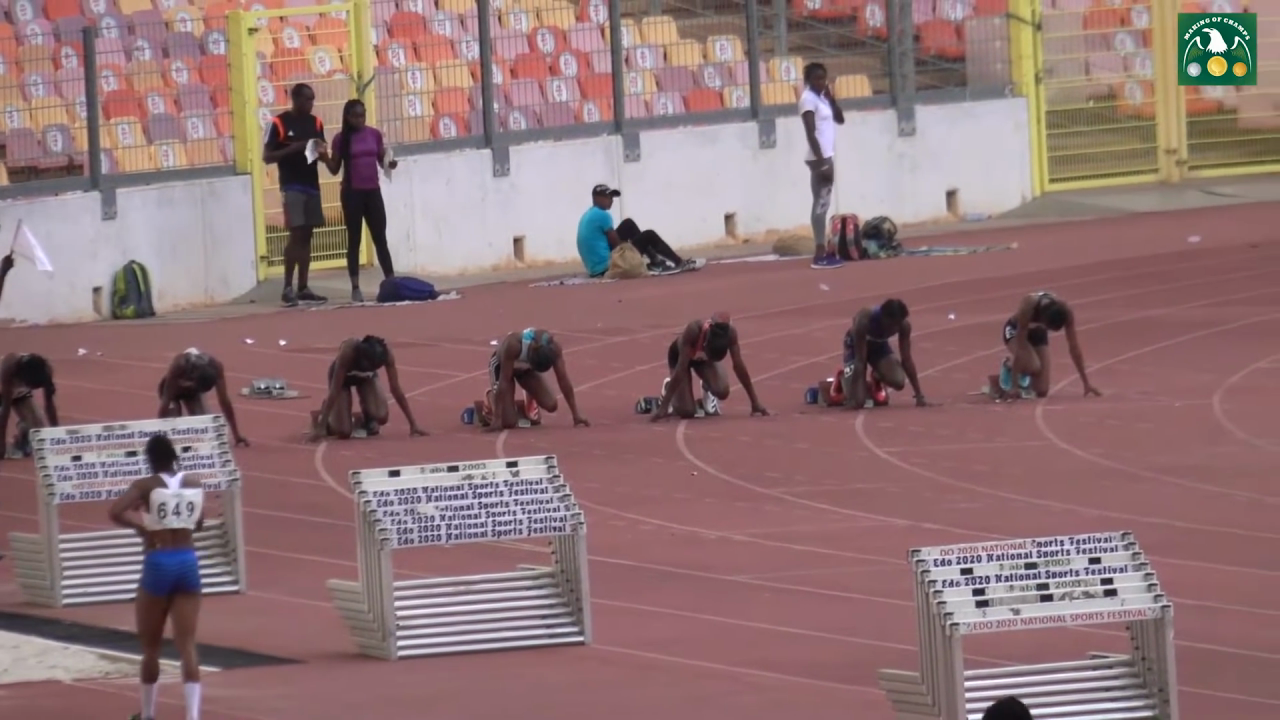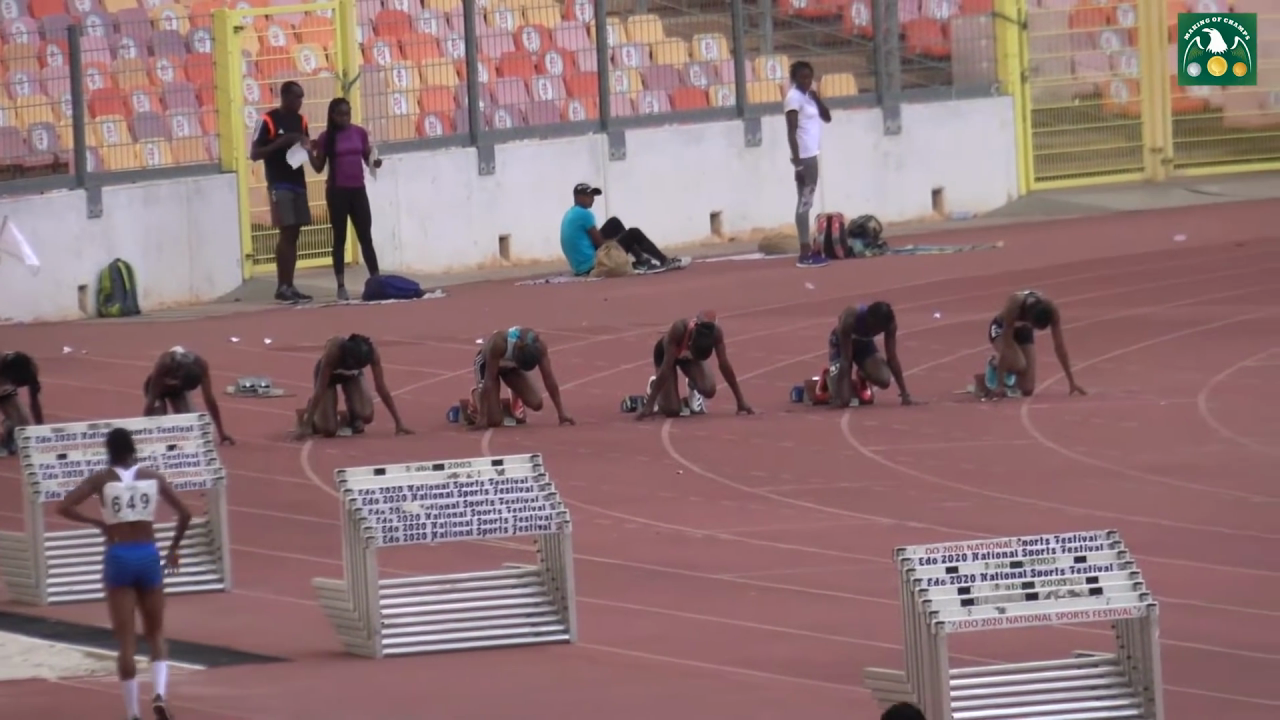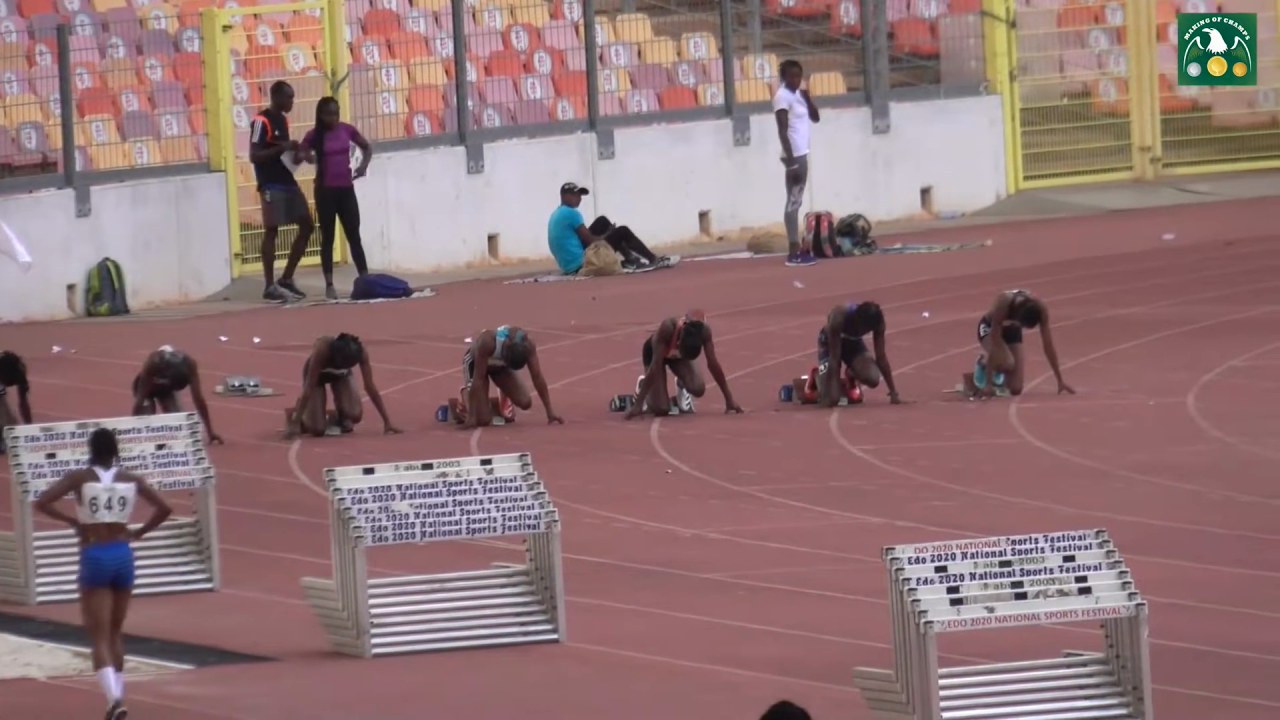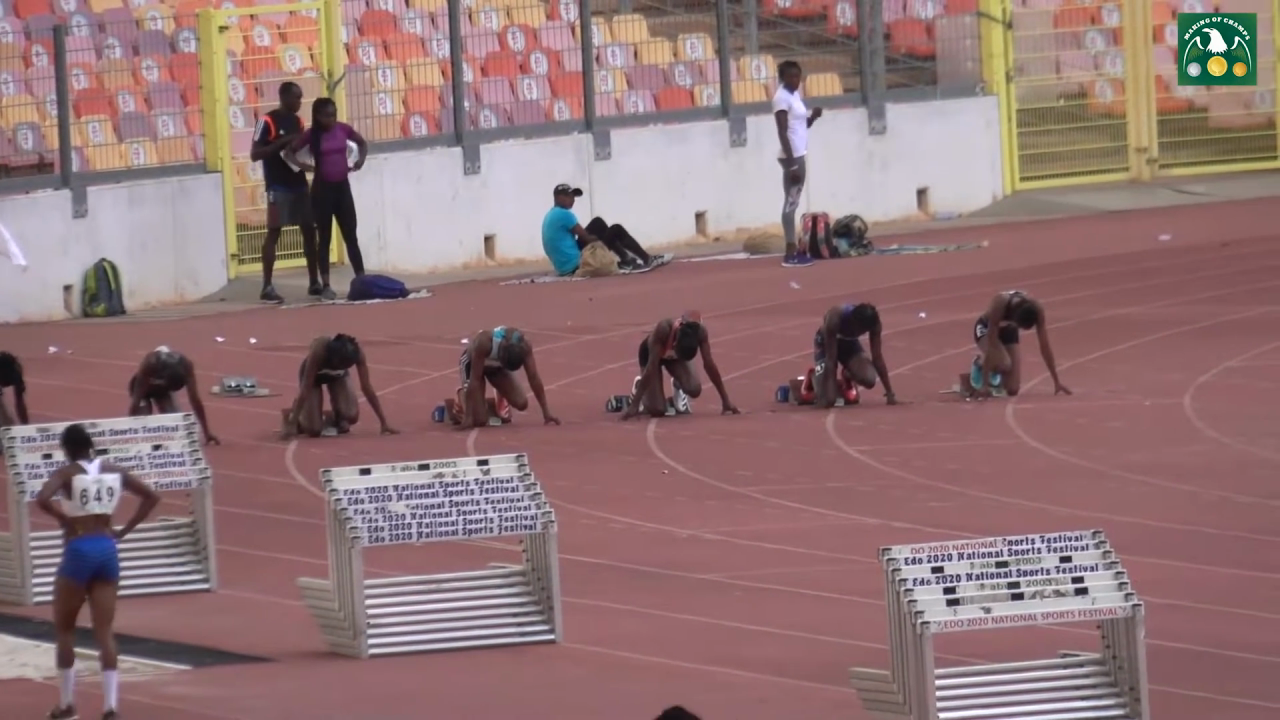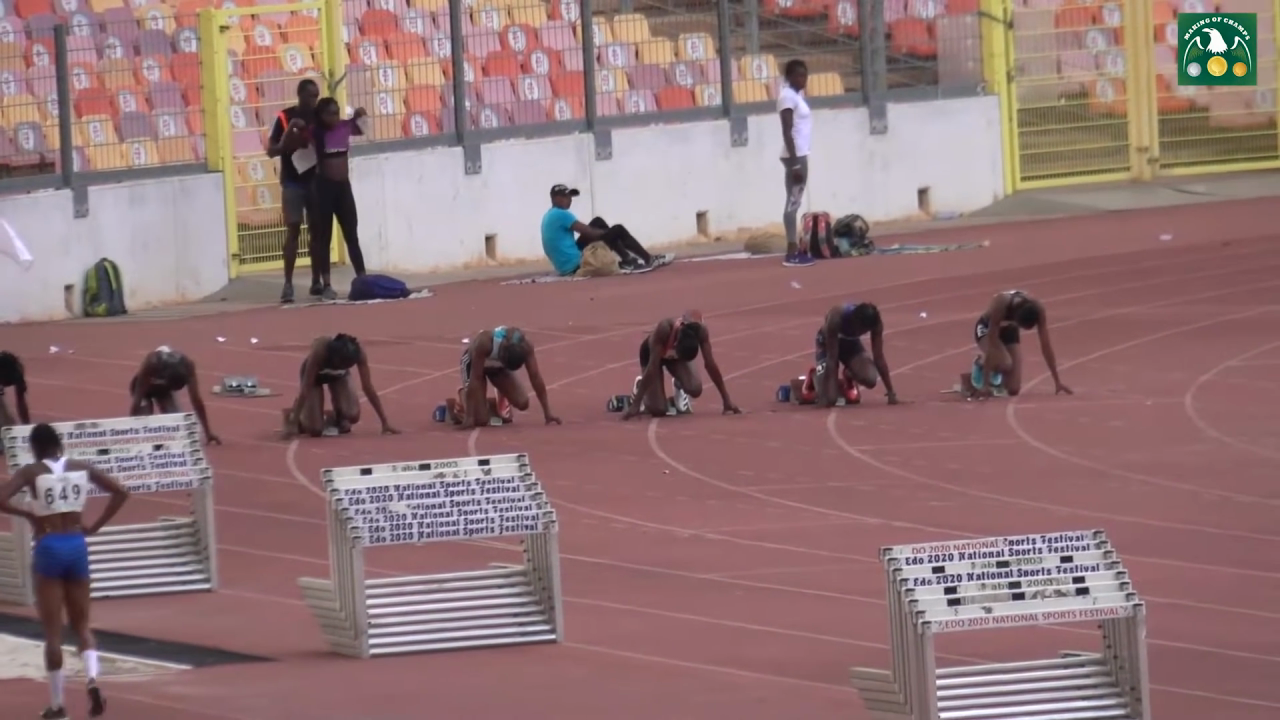
dt=0.4s
person 1, frame 1
left shoulder: (146, 485)
right shoulder: (195, 484)
left elbow: (114, 513)
left wrist: (140, 526)
left hip: (157, 565)
right hip: (188, 564)
left knee: (151, 648)
right knee: (187, 646)
person 1, frame 2
left shoulder: (101, 479)
right shoulder: (152, 477)
left elbow: (64, 508)
right elbow: (184, 513)
left wrist: (99, 523)
right wrist: (174, 548)
left hip: (118, 558)
right hip: (148, 556)
left knee: (126, 641)
right knee: (155, 634)
right ankle: (159, 696)
person 1, frame 3
left shoulder: (79, 478)
right shoulder: (131, 479)
left elbow: (41, 502)
right elbow: (165, 509)
left wrist: (72, 521)
right wrist: (138, 533)
left hip: (94, 559)
right hip: (123, 557)
left knee: (99, 641)
right knee: (114, 635)
person 1, frame 4
left shoulder: (66, 473)
right shoulder: (114, 471)
left elbow: (42, 500)
right elbow: (151, 497)
left wrist: (63, 517)
right wrist: (123, 530)
left hip: (78, 552)
right hip: (107, 551)
left knee: (63, 631)
right knee: (104, 633)
person 1, frame 5
left shoulder: (30, 472)
right shoulder: (82, 467)
right elbow: (121, 492)
left wrist: (28, 515)
right wrist: (95, 526)
left hip: (48, 550)
right hip: (77, 547)
left knee: (53, 632)
right knee: (81, 626)
right ankle: (92, 680)
person 2, frame 1
left shoulder: (316, 122)
right shoulder: (279, 123)
left elbow: (323, 157)
right elbow: (267, 157)
left wrist: (322, 151)
right wrist: (291, 149)
left hip: (312, 186)
right hip: (291, 187)
left knee: (306, 236)
right knee: (296, 234)
left ankle: (303, 288)
right ankle: (288, 288)
person 2, frame 2
left shoulder: (301, 121)
right shoulder: (267, 120)
right elbow: (255, 154)
left wrist: (307, 147)
right wrist: (280, 142)
left hip: (299, 183)
right hip: (280, 185)
left knee: (293, 235)
right knee: (286, 233)
left ankle: (290, 286)
right ankle: (281, 287)
person 2, frame 3
left shoulder: (282, 119)
right shoulder: (261, 121)
right elbow: (254, 156)
left wrist: (298, 152)
right wrist: (283, 147)
left hip: (288, 182)
right hip: (271, 185)
left knee: (307, 225)
right knee: (271, 232)
left ankle: (286, 278)
right ankle: (270, 286)
person 2, frame 4
left shoulder: (296, 121)
right shoulder: (267, 121)
right elbow: (255, 154)
right wrist: (280, 143)
left hip: (299, 184)
right hip: (278, 187)
left knee: (310, 231)
right knee: (273, 233)
left ankle: (314, 282)
right ankle: (267, 287)
person 2, frame 5
right shoulder: (284, 118)
right elbow: (271, 151)
right wrist: (291, 142)
right hip: (293, 183)
right knee: (293, 231)
left ankle: (317, 282)
right ankle: (288, 284)
person 3, frame 1
left shoulder: (821, 98)
right shoulder: (808, 99)
left elbow: (840, 119)
right elbow: (811, 135)
left wrist: (831, 99)
right wrist: (822, 164)
left hip: (824, 157)
right hip: (819, 158)
left knee: (820, 203)
right knee: (822, 203)
left ankle: (823, 250)
right ankle: (819, 255)
person 3, frame 2
left shoulder: (808, 96)
right shoulder: (793, 98)
left elbow: (827, 118)
right elbow: (792, 133)
left wrist: (817, 100)
right wrist: (798, 164)
left hip: (811, 156)
right hip: (804, 157)
left knee: (806, 202)
right knee: (805, 202)
left ankle: (808, 249)
right ankle: (805, 254)
person 3, frame 3
left shoulder: (798, 94)
right shoulder: (782, 97)
left elbow: (815, 118)
right elbow: (783, 132)
left wrist: (808, 99)
right wrist: (792, 163)
left hip: (801, 155)
right hip: (794, 156)
left knee: (796, 201)
right knee: (793, 202)
left ankle: (797, 247)
right ankle: (793, 253)
person 3, frame 4
left shoulder: (795, 96)
right shoulder: (782, 97)
right elbow: (783, 133)
left wrist: (813, 117)
right wrist: (792, 164)
left hip: (797, 156)
right hip: (791, 157)
left knee: (792, 202)
right knee: (791, 202)
left ankle: (793, 249)
right ankle: (790, 253)
person 3, frame 5
left shoulder: (796, 95)
right shoulder: (788, 96)
right elbow: (788, 132)
right wrist: (795, 164)
left hip: (798, 156)
right hip: (796, 157)
left knee: (794, 202)
right knee: (793, 202)
left ankle: (794, 248)
right ankle: (792, 253)
person 4, frame 1
left shoulder: (374, 134)
right shoulder: (341, 138)
left elbow: (382, 160)
right elbow: (335, 169)
left wrist: (390, 164)
left hip: (373, 191)
right hip: (352, 193)
left knee: (380, 239)
right knee: (354, 240)
right ankle: (355, 288)
person 4, frame 2
left shoulder: (359, 132)
right shoulder: (326, 137)
left elbow: (368, 157)
right elbow: (318, 168)
left wrist: (375, 162)
right wrist: (311, 152)
left hip: (358, 190)
right hip: (337, 191)
left knee: (366, 237)
right knee: (339, 239)
right ankle: (341, 286)
person 4, frame 3
left shoulder: (347, 129)
right shoulder: (314, 135)
left elbow: (367, 147)
right elbow: (296, 156)
left wrist: (363, 165)
right wrist: (304, 156)
left hip: (346, 189)
right hip: (325, 191)
left knee: (354, 236)
right knee: (328, 238)
right ankle: (329, 285)
person 4, frame 4
left shoulder: (344, 129)
right shoulder: (310, 134)
left elbow: (362, 143)
right elbow: (288, 153)
left wrist: (361, 158)
right wrist: (302, 164)
left hip: (343, 187)
right hip: (322, 189)
left knee: (351, 236)
right knee: (324, 238)
right ankle: (325, 285)
person 4, frame 5
left shoulder: (344, 126)
right shoulder: (314, 131)
left elbow: (359, 130)
left wrist: (359, 116)
left hip: (343, 186)
right hip: (323, 187)
left knee: (351, 237)
right knee: (323, 238)
right ankle: (326, 285)
